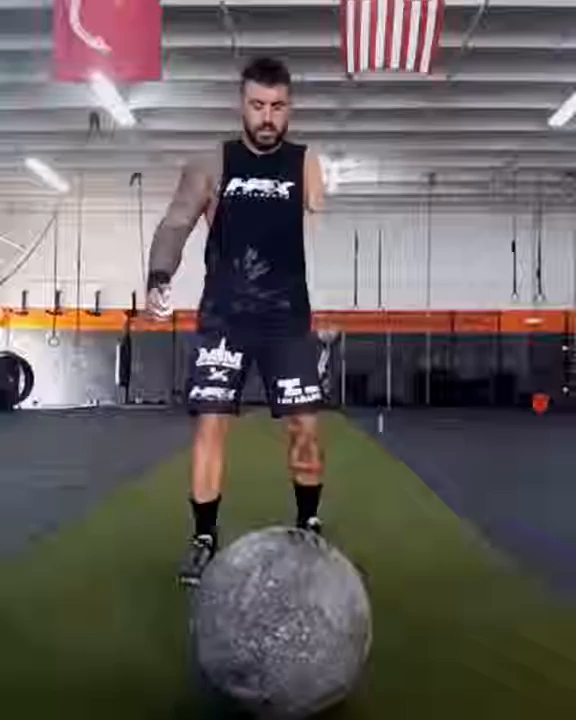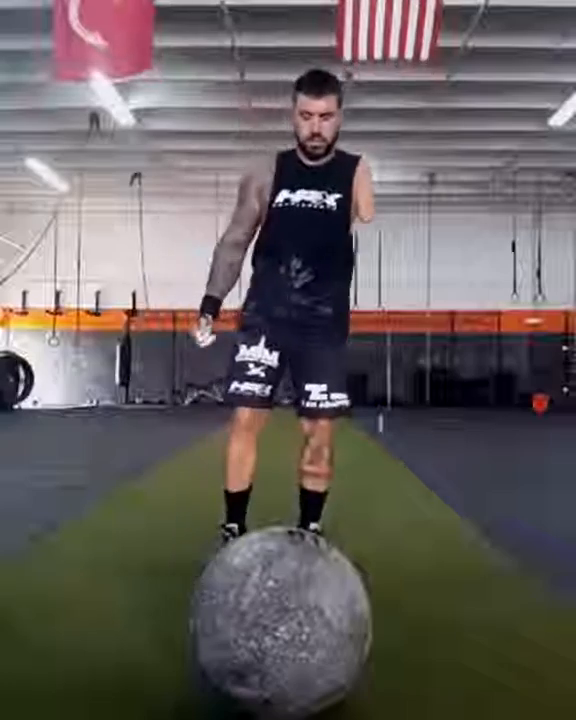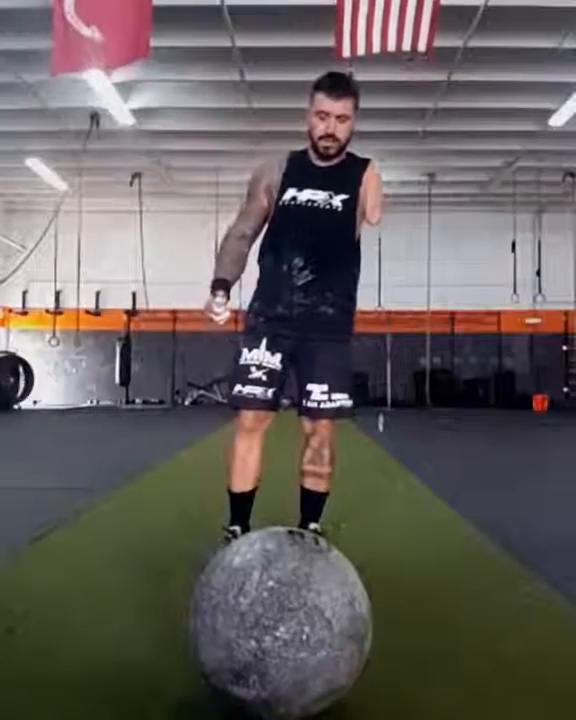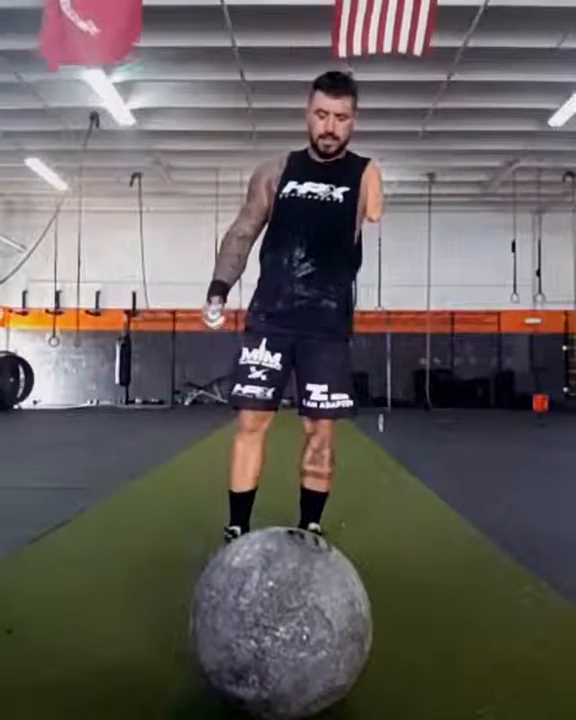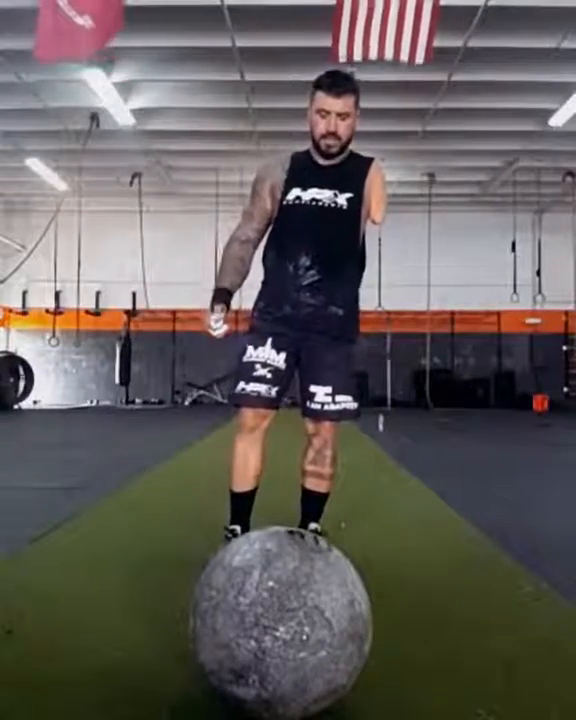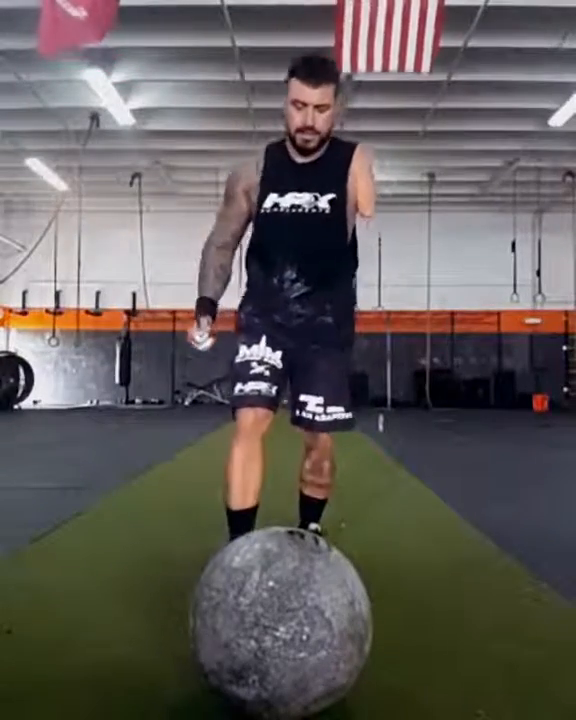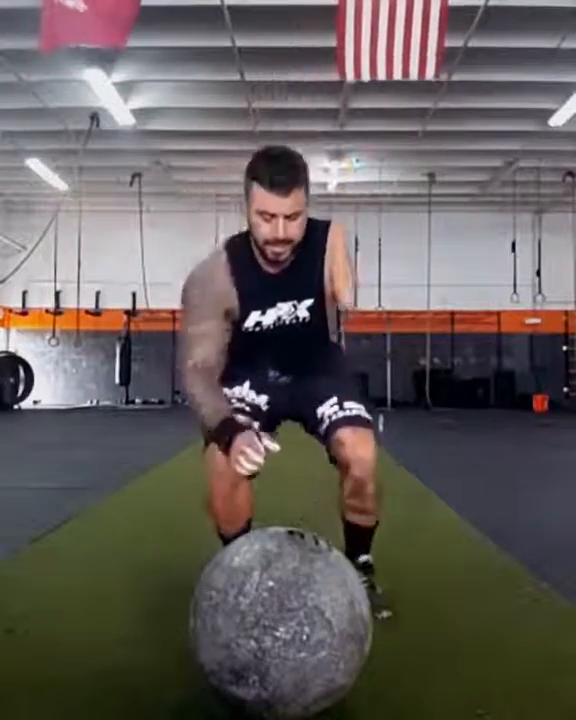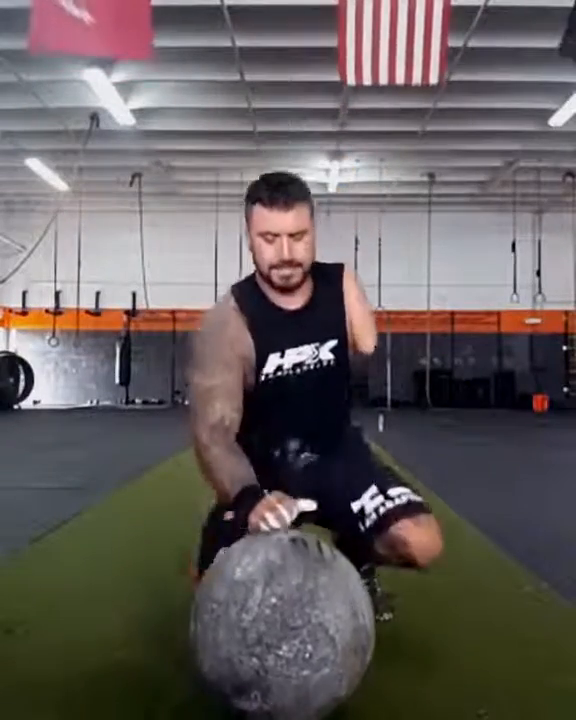
dt=0.5s
person 1, frame 1
left shoulder: (304, 162)
right shoulder: (212, 163)
right elbow: (176, 224)
right wrist: (158, 277)
left hip: (287, 317)
right hip: (223, 315)
left knee: (304, 426)
right knee: (210, 424)
left ankle: (309, 527)
right ankle: (204, 538)
person 1, frame 2
left shoulder: (355, 172)
right shoulder: (266, 173)
right elbow: (235, 241)
right wrist: (210, 303)
left hip: (324, 324)
right hip: (265, 316)
left knee: (319, 429)
right knee: (245, 420)
left ankle: (309, 531)
right ankle: (233, 530)
person 1, frame 3
left shoulder: (365, 176)
right shoulder: (275, 172)
right elbow: (242, 233)
right wrist: (221, 285)
left hip: (328, 325)
right hip: (268, 318)
left knee: (319, 429)
right knee: (250, 420)
left ankle: (309, 533)
right ankle: (237, 533)
person 1, frame 4
left shoulder: (365, 174)
right shoulder: (276, 171)
right elbow: (242, 233)
right wrist: (218, 289)
left hip: (328, 324)
right hip: (269, 316)
left knee: (320, 429)
right knee: (251, 420)
left ankle: (309, 532)
right ankle: (237, 532)
person 1, frame 5
left shoulder: (369, 175)
right shoulder: (278, 173)
right elbow: (245, 237)
right wrist: (222, 295)
left hip: (332, 325)
right hip: (273, 318)
left knee: (322, 431)
right knee: (251, 419)
left ankle: (308, 533)
right ankle: (237, 530)
person 1, frame 6
left shoulder: (354, 162)
right shoulder: (254, 171)
right elbow: (222, 242)
right wrist: (206, 306)
left hip: (325, 325)
right hip: (263, 319)
left knee: (319, 441)
right knee: (249, 425)
left ankle: (308, 534)
person 1, frame 7
left shoulder: (329, 243)
right shoulder: (214, 277)
right elbow: (198, 368)
right wrist: (228, 432)
left hip: (318, 371)
right hip: (252, 375)
left knee: (360, 454)
right knee: (227, 465)
left ankle: (357, 564)
person 1, frame 8
left shoulder: (342, 286)
right shoulder: (225, 324)
right elbow: (212, 433)
right wrist: (248, 499)
left hip: (336, 456)
right hip: (262, 465)
left knee: (422, 545)
left ankle: (354, 562)
